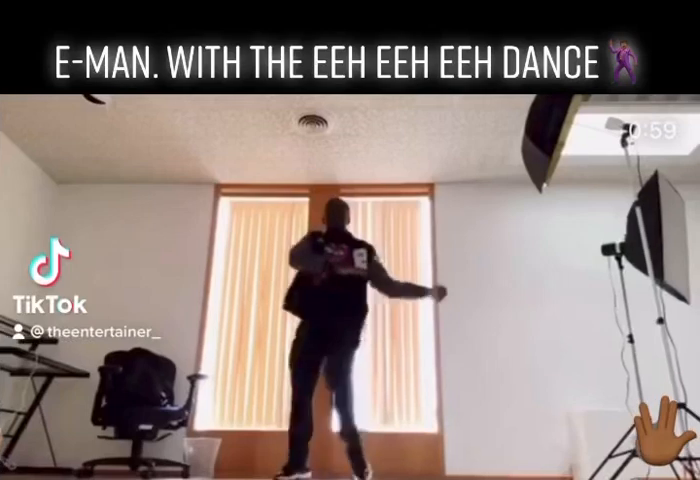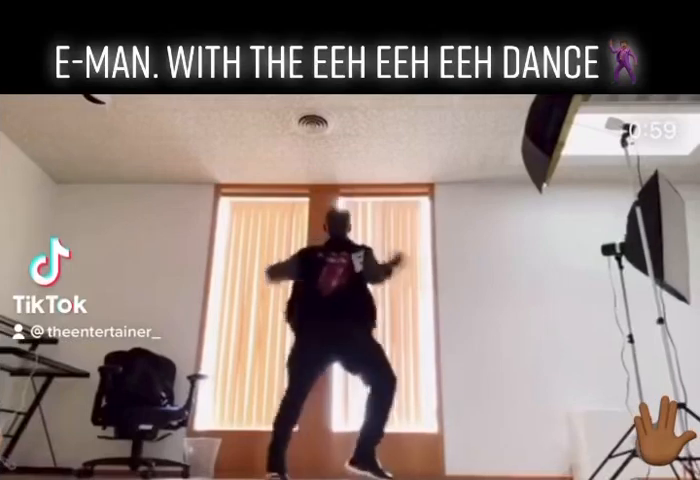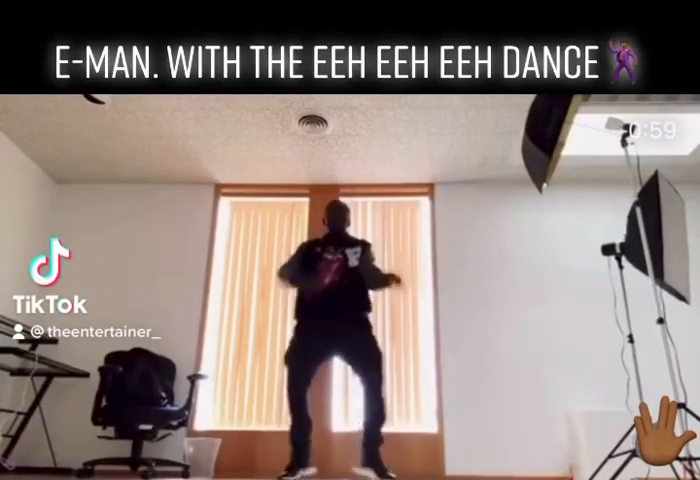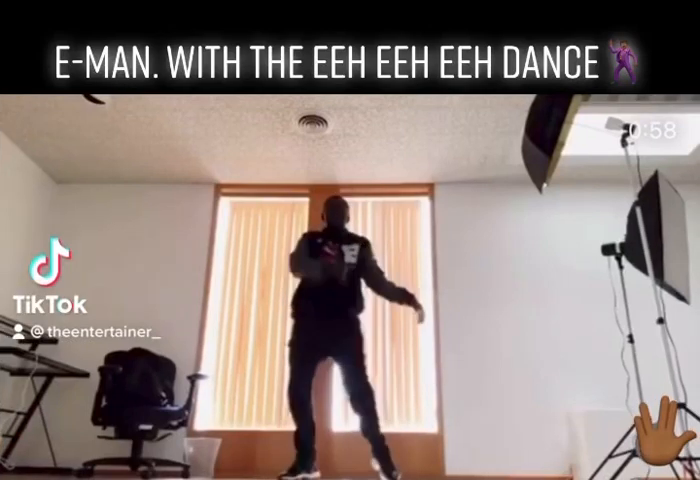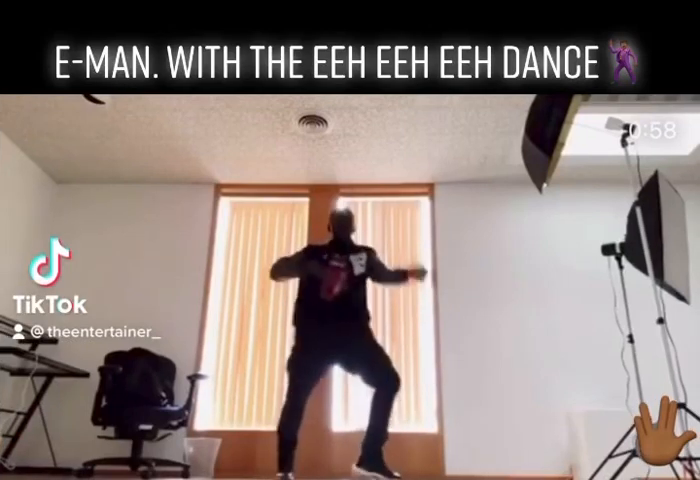
dt=0.2s
person 1, frame 1
left shoulder: (364, 250)
right shoulder: (312, 241)
left elbow: (388, 286)
right elbow: (296, 260)
left wrist: (427, 291)
right wrist: (335, 267)
left hip: (344, 323)
right hip: (312, 323)
left knee: (338, 376)
right knee: (301, 386)
left ankle: (355, 451)
person 1, frame 2
left shoulder: (363, 254)
right shoulder: (310, 254)
left elbow: (375, 275)
right elbow: (274, 272)
left wrist: (388, 268)
right wrist: (281, 272)
left hip: (354, 331)
right hip: (314, 331)
left knee: (385, 382)
right knee: (297, 390)
left ankle: (364, 455)
person 1, frame 3
left shoulder: (360, 248)
right shoulder: (310, 249)
left elbow: (372, 278)
right elbow: (285, 273)
left wrist: (387, 278)
right wrist: (303, 281)
left hip: (352, 325)
right hip: (315, 326)
left knee: (372, 380)
right knee: (297, 383)
left ankle: (371, 454)
right ankle: (300, 457)
person 1, frame 4
left shoulder: (360, 246)
right shoulder: (309, 241)
left elbow: (378, 283)
right elbow: (297, 266)
left wrist: (407, 298)
right wrist: (328, 269)
left hip: (343, 322)
right hip: (309, 322)
left knee: (356, 381)
right knee: (298, 386)
left ankle: (380, 451)
person 1, frame 5
left shoulder: (365, 255)
right shoulder: (311, 254)
left elbow: (382, 274)
right elbow: (278, 271)
left wrist: (405, 274)
right wrist: (310, 269)
left hip: (352, 331)
right hip: (314, 334)
left knee: (388, 381)
right knee: (297, 393)
left ankle: (371, 457)
